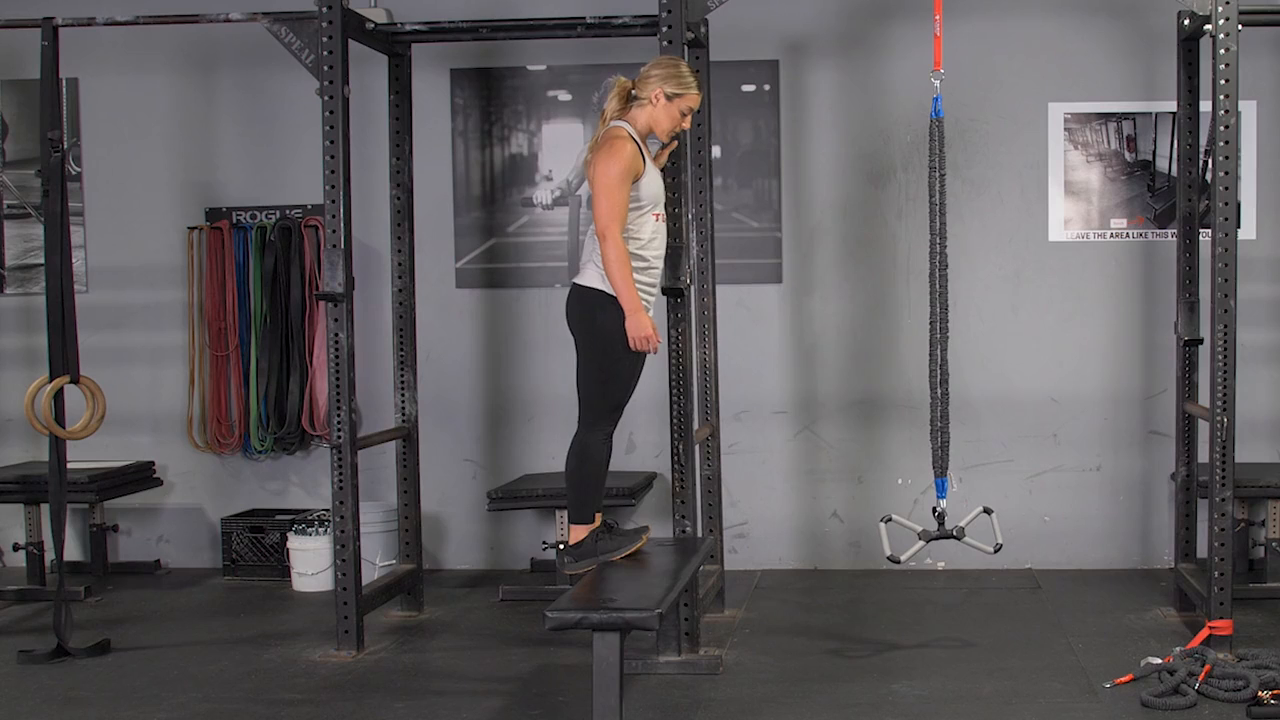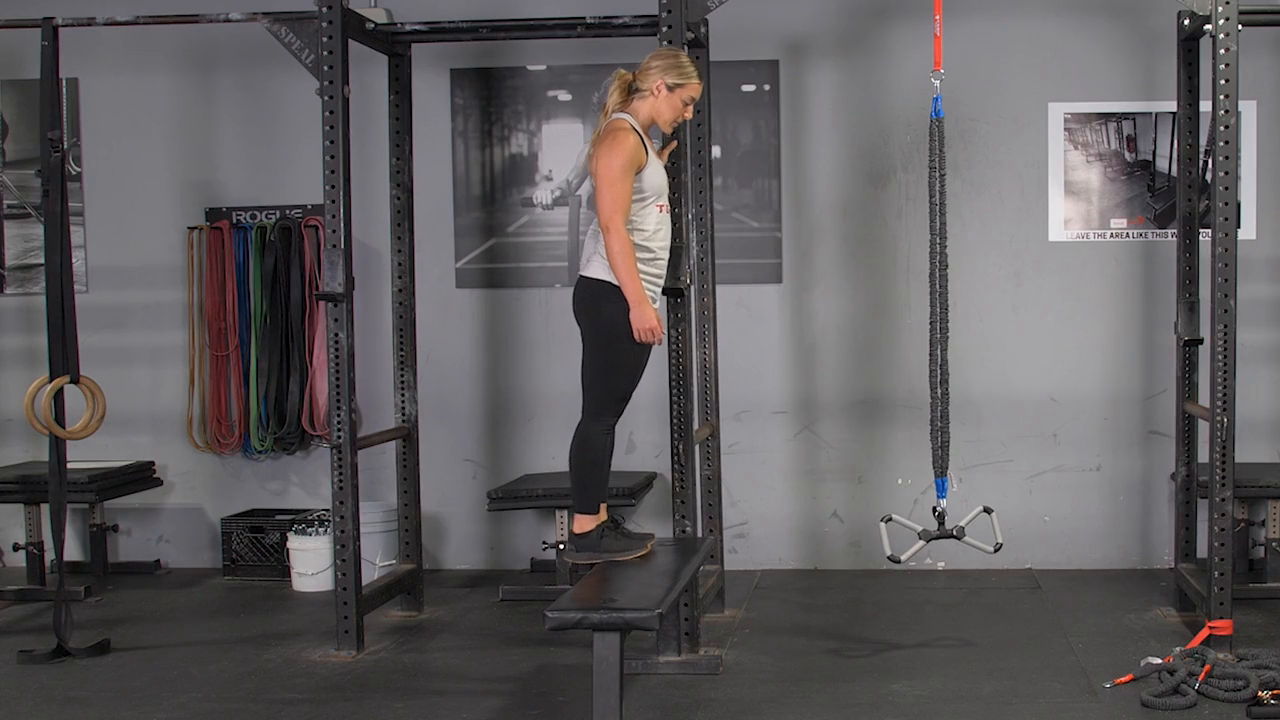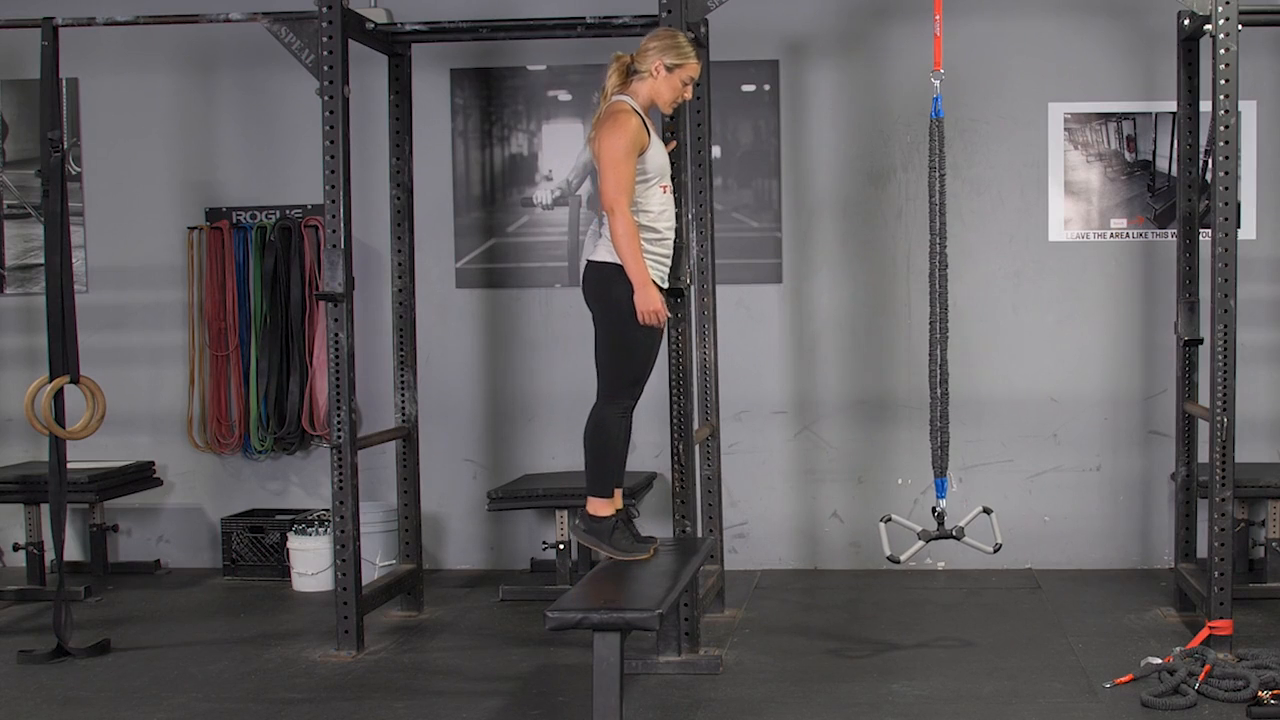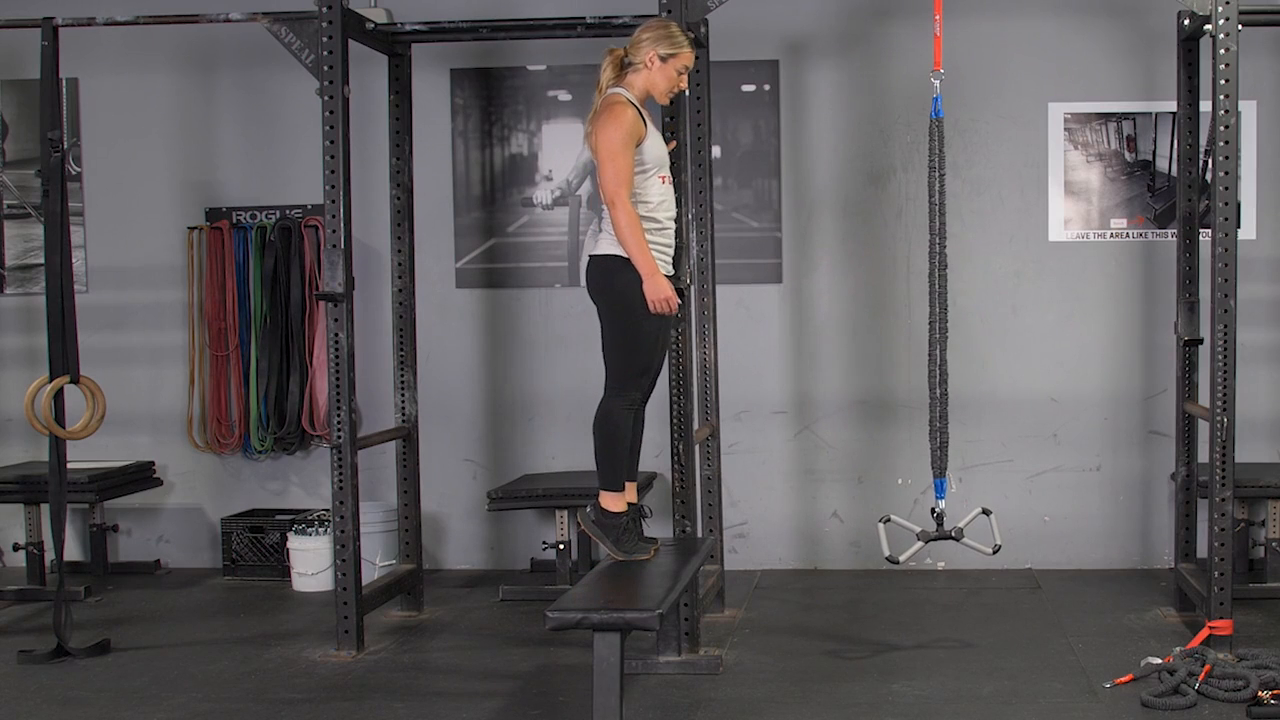
dt=0.3s
person 1, frame 1
left shoulder: (635, 146)
right shoulder: (618, 145)
right elbow: (608, 235)
left wrist: (659, 165)
right wrist: (634, 311)
left hip: (621, 305)
right hip: (607, 304)
left knee: (602, 422)
right knee: (597, 421)
left ankle: (591, 529)
right ankle: (580, 542)
person 1, frame 2
left shoulder: (638, 139)
right shoulder: (621, 138)
right elbow: (612, 226)
left wrist: (662, 160)
right wrist: (638, 303)
left hip: (626, 296)
right hip: (612, 296)
left knee: (607, 412)
right knee: (601, 413)
left ankle: (597, 522)
right ankle: (585, 532)
person 1, frame 3
left shoulder: (638, 121)
right shoulder: (622, 119)
right elbow: (616, 209)
left wrist: (666, 152)
right wrist: (642, 284)
left hip: (637, 279)
right hip: (621, 279)
left knee: (623, 400)
right knee: (616, 397)
left ankle: (612, 512)
right ankle: (597, 514)
person 1, frame 4
left shoulder: (636, 113)
right shoulder: (618, 111)
right elbow: (618, 201)
right wrist: (650, 274)
left hip: (645, 272)
right hip: (626, 271)
left knee: (636, 393)
right knee: (624, 391)
left ankle: (625, 506)
right ankle: (607, 508)
